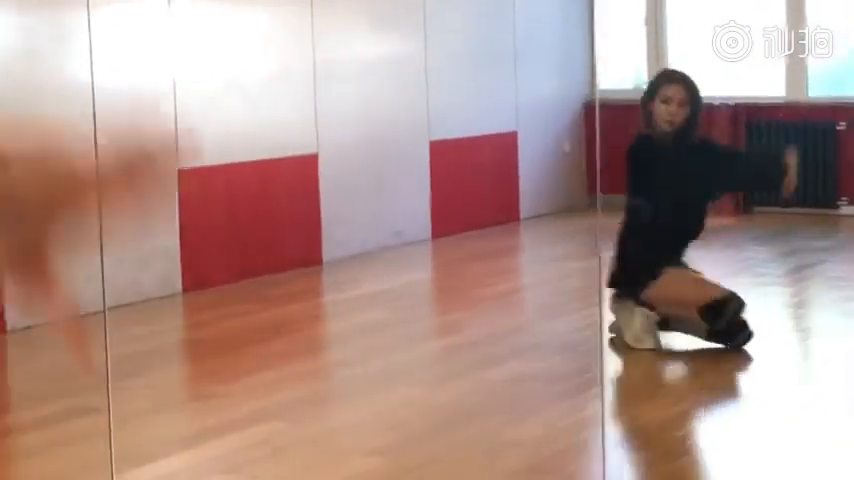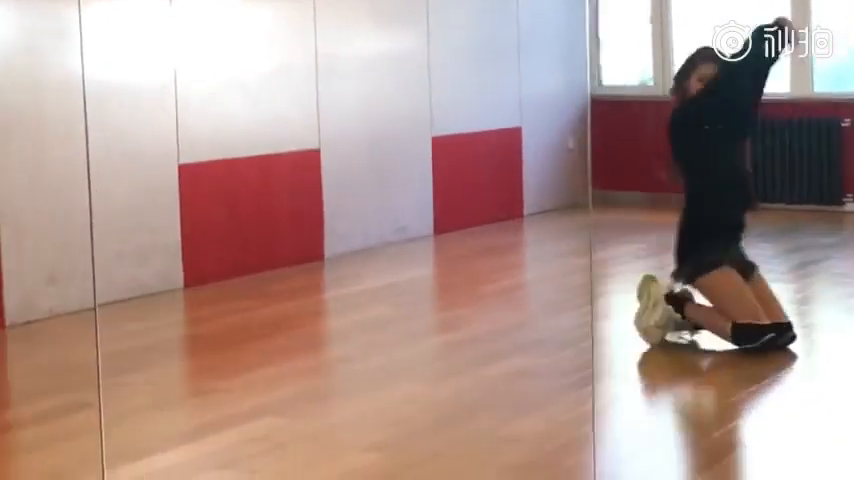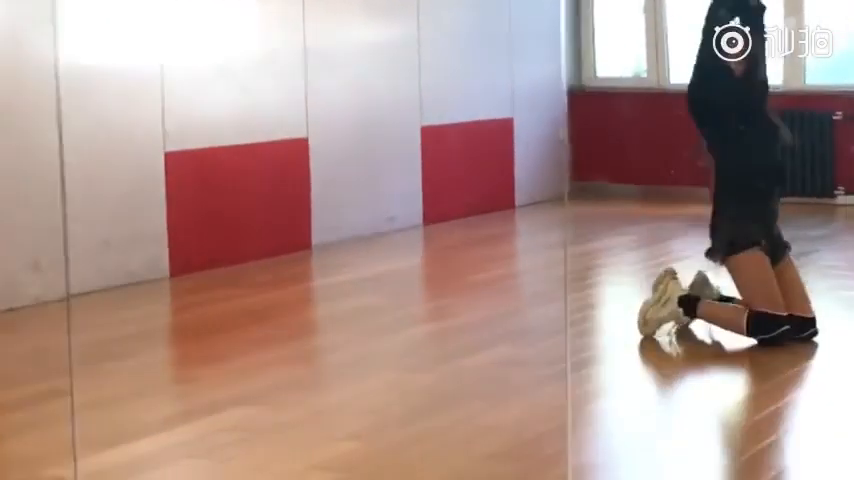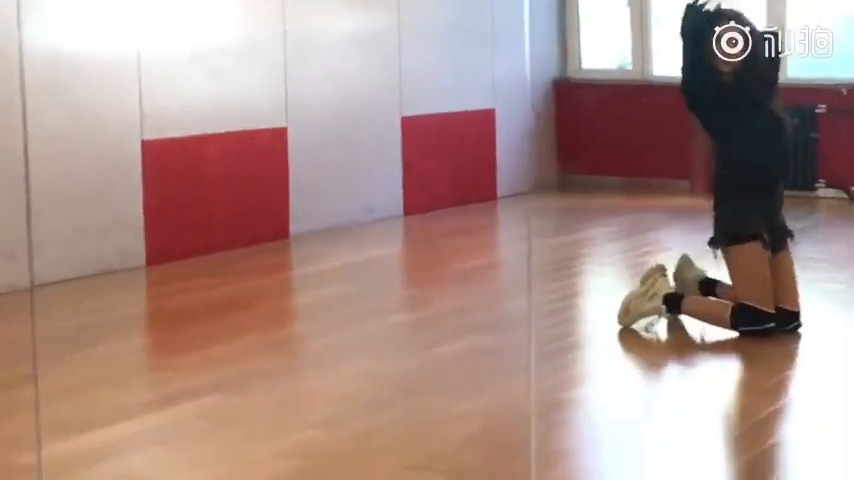
dt=0.2s
person 1, frame 1
left shoulder: (685, 151)
right shoulder: (645, 150)
right wrist: (778, 166)
left hip: (666, 261)
right hip: (643, 264)
left knee: (738, 332)
right knee: (728, 308)
left ankle: (646, 308)
right ankle: (648, 308)
person 1, frame 2
left shoulder: (722, 123)
right shoulder: (686, 121)
right wrist: (775, 32)
left hip: (729, 245)
right hip: (704, 246)
left knee: (782, 333)
right knee: (759, 335)
left ankle: (684, 309)
right ankle: (672, 303)
person 1, frame 3
left shoulder: (748, 93)
right shoulder: (707, 95)
left hip: (764, 217)
right hip: (738, 218)
left knee: (804, 326)
right knee: (774, 327)
left ankle: (712, 299)
right ankle: (685, 303)
person 1, frame 4
left shoulder: (754, 83)
right shoulder: (702, 84)
left hip: (769, 205)
right hip: (739, 205)
left knee: (788, 319)
right knee: (759, 320)
left ankle: (695, 284)
right ankle: (669, 296)
